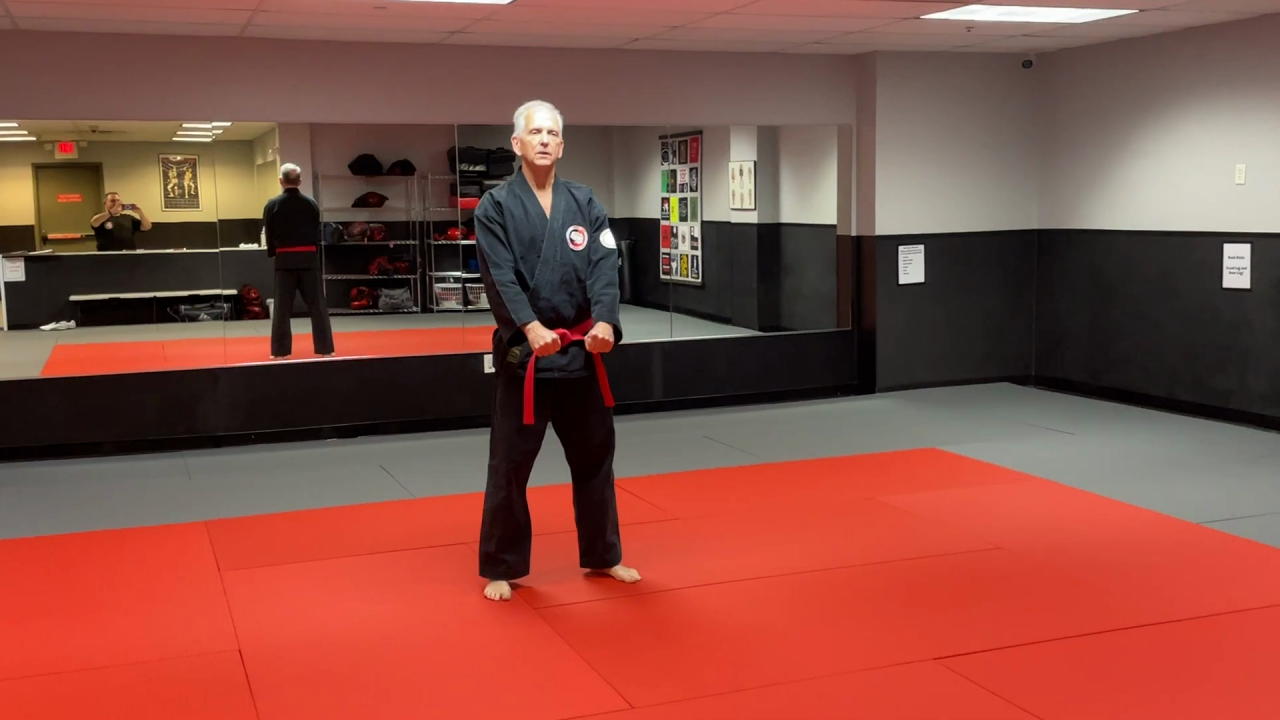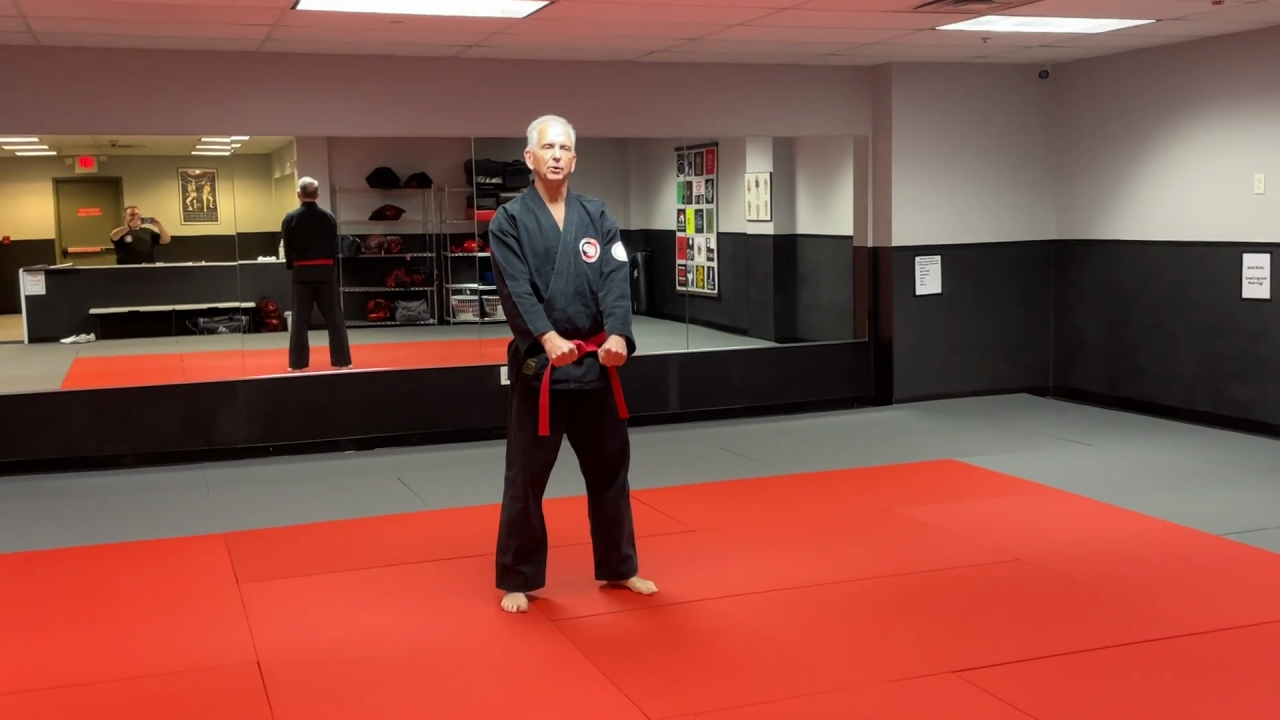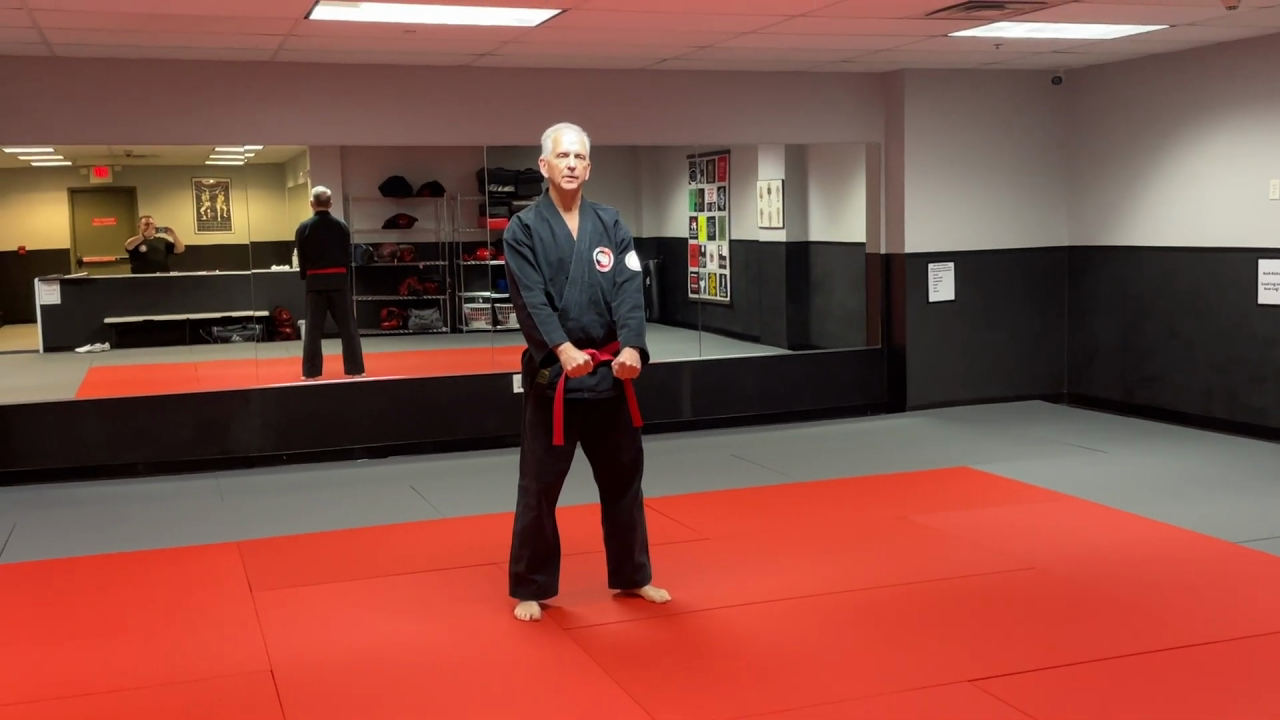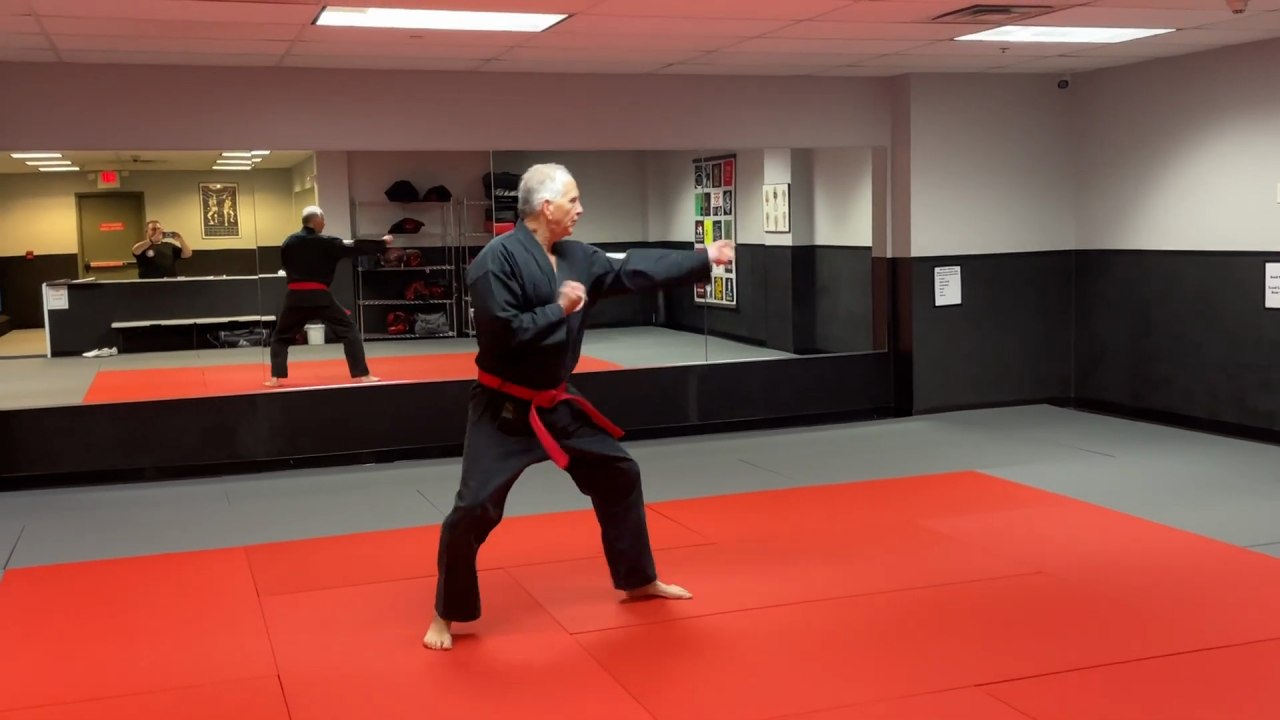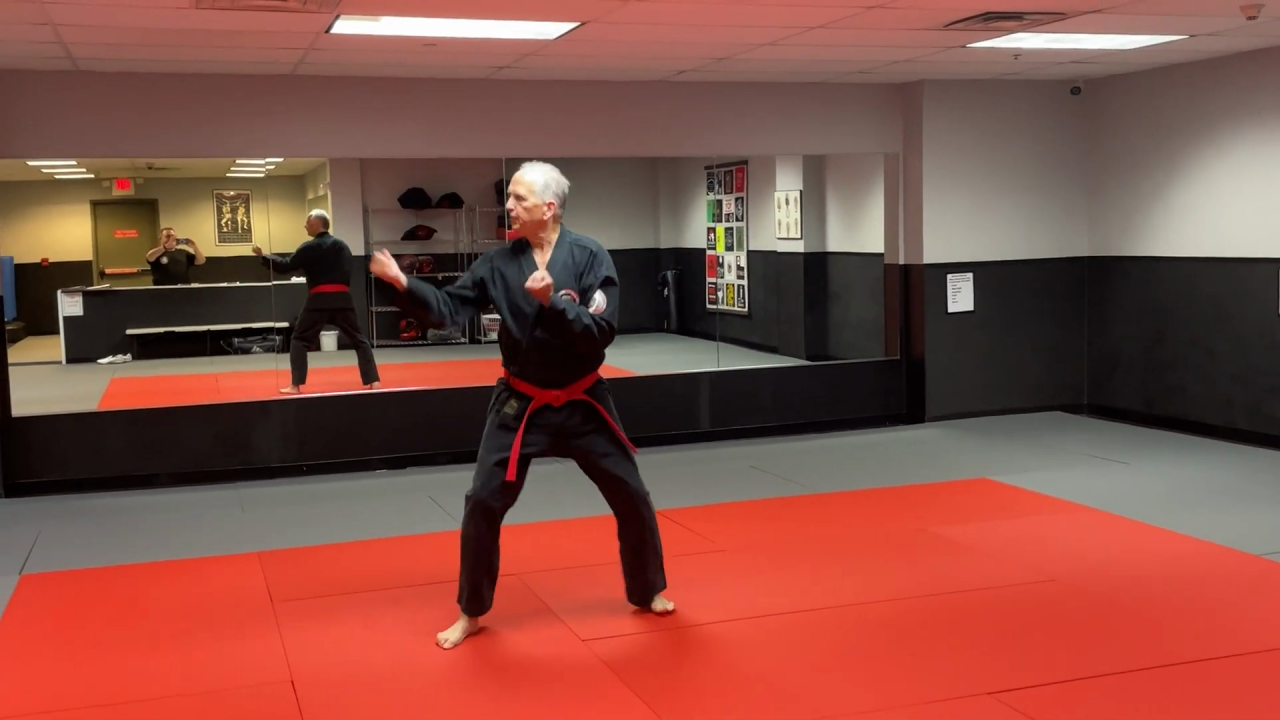
dt=1s
person 1, frame 1
left shoulder: (584, 202)
right shoulder: (496, 206)
left elbow: (604, 267)
right elbow: (499, 276)
left wrist: (604, 321)
right wrist: (530, 328)
left hip: (581, 349)
right hip: (523, 350)
left knee: (595, 457)
right knee: (510, 464)
left ankle: (602, 556)
right ankle: (501, 568)
person 1, frame 2
left shoulder: (596, 215)
right shoulder: (509, 220)
left elbow: (615, 279)
right elbow: (515, 289)
left wrist: (617, 334)
right wrist: (547, 338)
left hip: (595, 361)
right hip: (538, 363)
left knee: (609, 468)
right knee: (526, 476)
left ankle: (618, 568)
right ankle: (517, 579)
person 1, frame 3
left shoulder: (610, 224)
right shoulder: (524, 229)
left elbow: (628, 290)
right elbow: (530, 299)
left wrist: (631, 346)
right wrist: (562, 350)
left hip: (608, 369)
right hip: (551, 373)
left knee: (623, 476)
right knee: (540, 484)
left ankle: (631, 577)
right ankle: (530, 588)
person 1, frame 4
left shoulder: (578, 256)
right shoulder: (498, 258)
left elbow: (636, 269)
right elbow: (500, 334)
left wrist: (702, 258)
right wrist: (558, 310)
left hip: (555, 403)
right hip: (503, 407)
left knee: (620, 474)
right knee: (474, 510)
left ankle: (638, 579)
right ankle: (448, 613)
person 1, frame 5
left shoulder: (588, 257)
right shoulder: (500, 262)
left elbow: (601, 331)
right elbow: (452, 307)
left wrist: (552, 302)
right wrist: (404, 284)
left hip: (583, 401)
right hip: (521, 404)
left knee: (631, 497)
right knee: (485, 502)
left ankle: (648, 589)
right ankle: (472, 611)
person 2, frame 1
left shoulder: (273, 205)
right shoulder: (311, 204)
left elbow: (269, 236)
right elbow: (318, 233)
left wrist: (274, 254)
left hip: (284, 259)
right hip: (308, 258)
left knee: (282, 306)
right knee: (317, 304)
left ankle: (280, 351)
right ankle: (325, 349)
person 2, frame 2
left shoulder: (290, 219)
right shoulder: (328, 217)
left elbow: (287, 249)
right elbow: (335, 247)
left hip: (302, 272)
right hip: (325, 271)
left knee: (300, 319)
right knee: (334, 317)
left ankle: (297, 363)
right ankle: (342, 361)
person 2, frame 3
left shoulder: (304, 228)
right shoulder: (341, 226)
left elbow: (301, 258)
right elbow: (348, 255)
left hip: (315, 281)
right hip: (338, 279)
left knee: (313, 328)
right knee: (347, 326)
left ankle: (311, 372)
right ankle: (355, 369)
person 2, frame 4
left shoulder: (290, 242)
right shoulder: (327, 243)
left elbow: (287, 266)
right elbow: (355, 248)
right wrist: (382, 243)
left hip: (295, 297)
right hip: (319, 296)
left knee: (280, 337)
right knee: (348, 331)
left ankle: (276, 377)
right ankle: (362, 374)
person 2, frame 5
left shoulder: (311, 247)
right shoulder: (342, 247)
left elbow: (286, 266)
left wrist: (263, 256)
left hip: (319, 300)
right hip: (343, 299)
left knee: (300, 340)
right knee: (359, 339)
left ankle: (296, 385)
right ankle: (373, 380)
